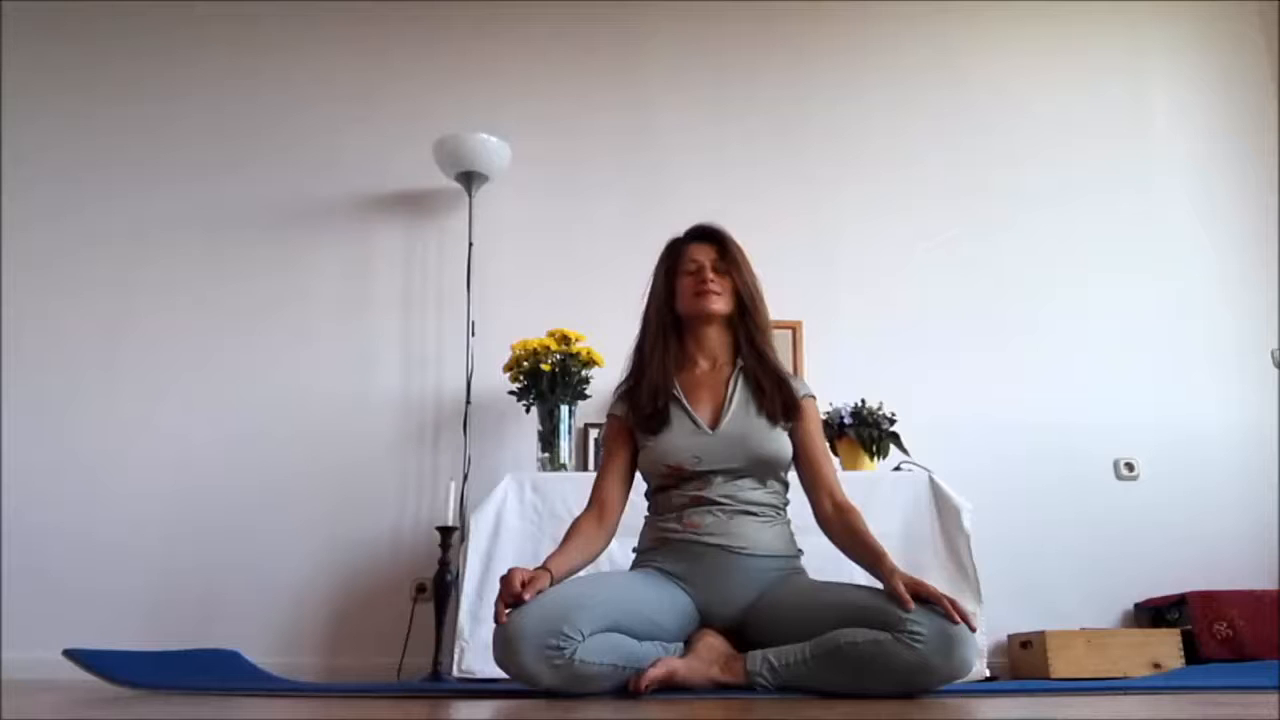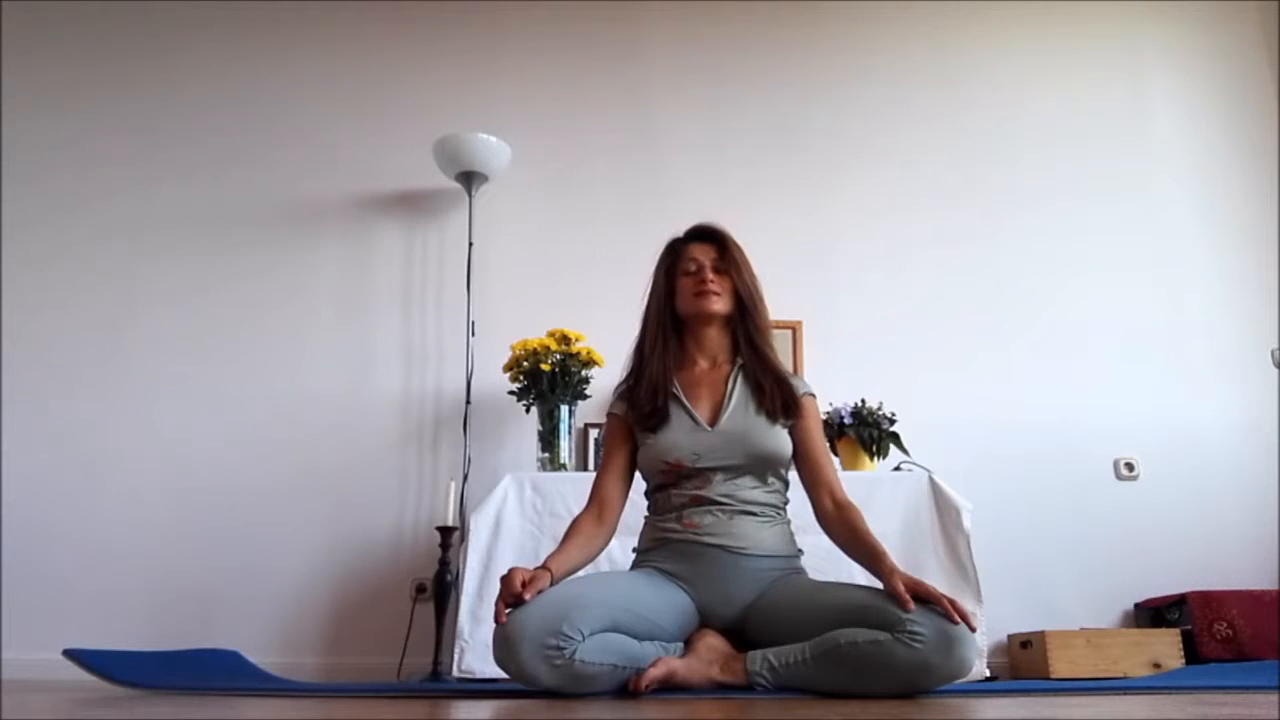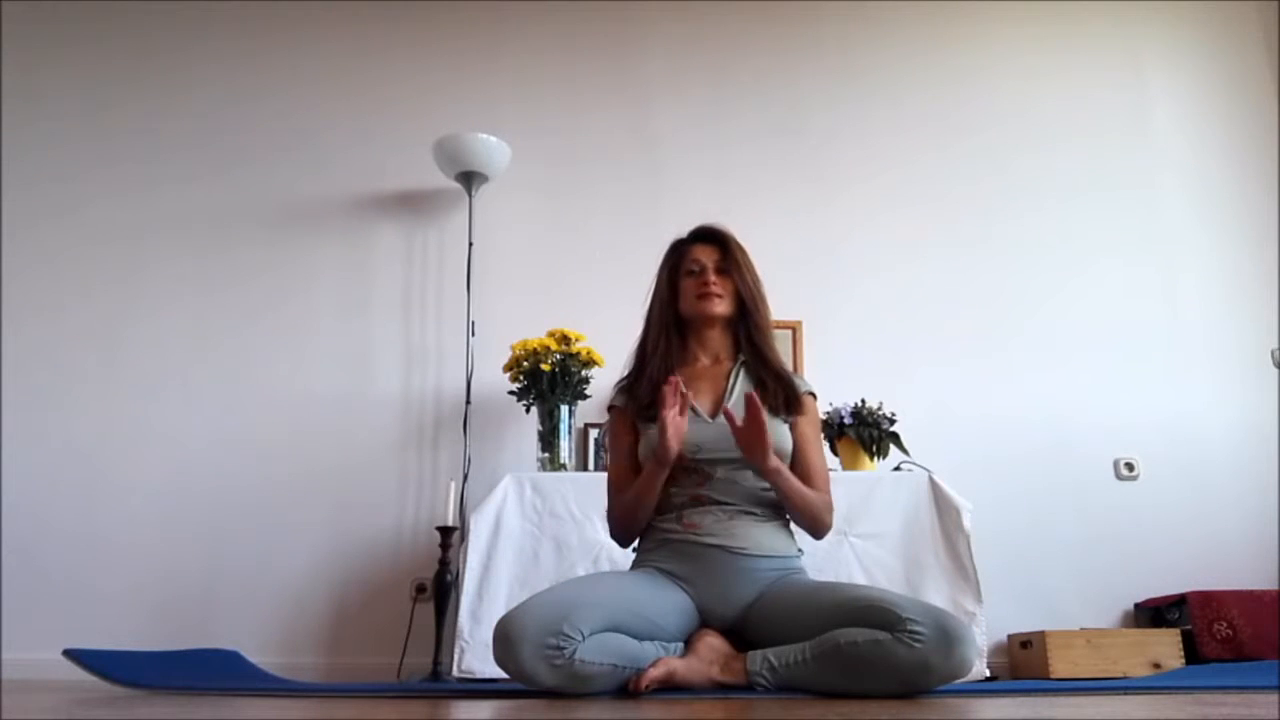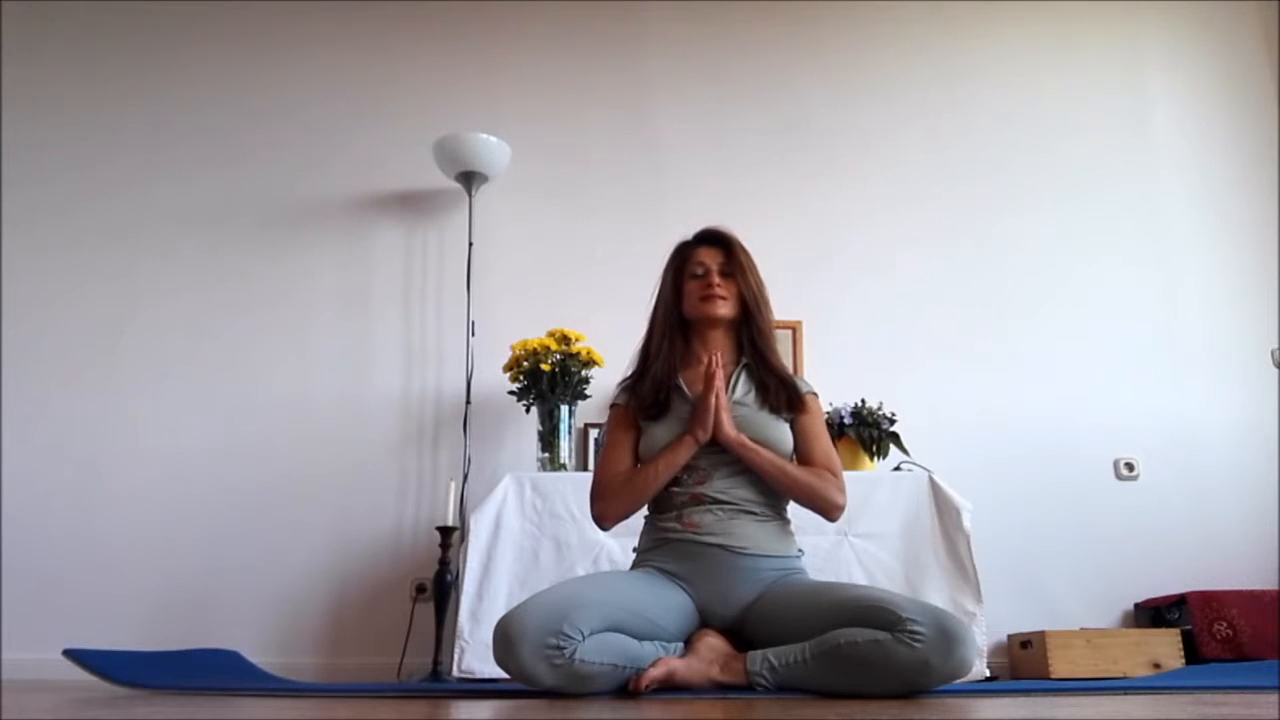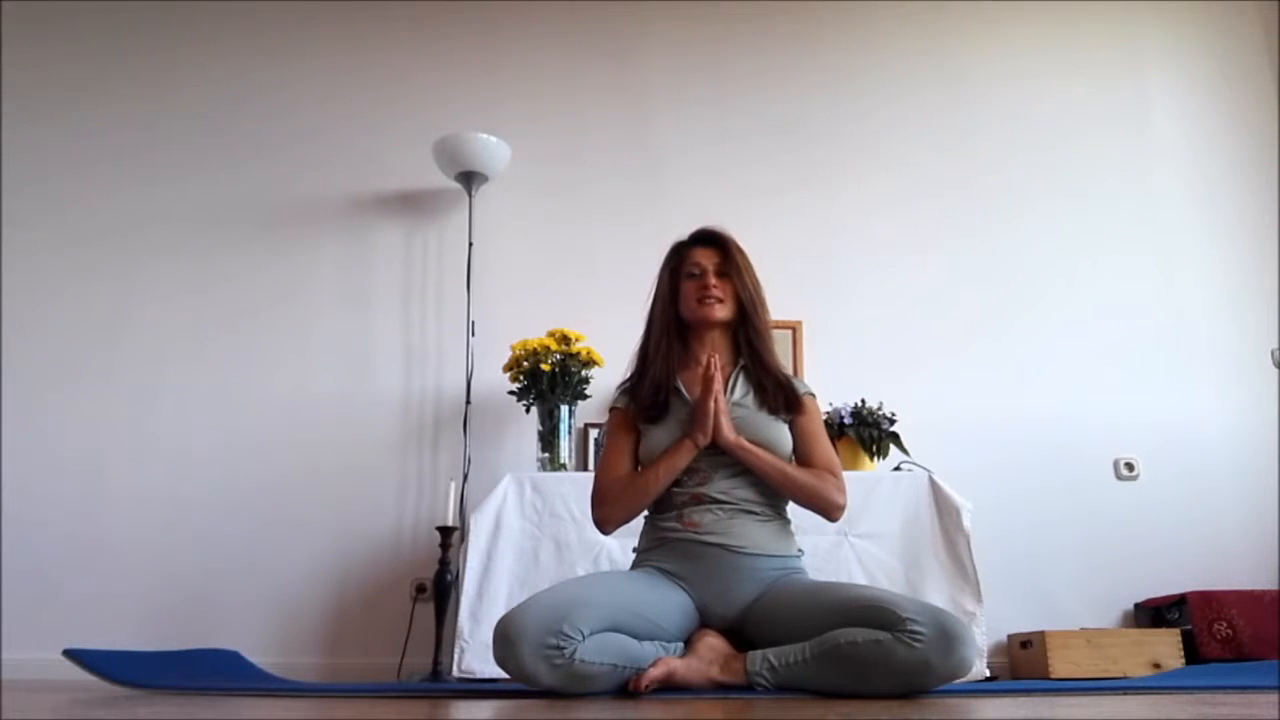
dt=0.5s
person 1, frame 1
left shoulder: (785, 391)
right shoulder: (636, 400)
left elbow: (832, 505)
right elbow: (602, 514)
left wrist: (889, 570)
right wrist: (547, 572)
left hip: (771, 580)
right hip: (667, 578)
left knee: (946, 644)
right knee: (524, 638)
left ankle: (732, 665)
right ankle: (706, 655)
person 1, frame 2
left shoulder: (785, 390)
right shoulder: (636, 399)
left elbow: (832, 503)
right elbow: (601, 512)
left wrist: (889, 571)
right wrist: (546, 571)
left hip: (771, 579)
right hip: (666, 578)
left knee: (945, 644)
right knee: (523, 640)
left ankle: (731, 666)
right ankle: (709, 657)
person 1, frame 3
left shoulder: (787, 389)
right shoulder: (636, 395)
left elbow: (821, 518)
right elbow: (622, 527)
left wrist: (763, 459)
right wrist: (665, 454)
left hip: (771, 580)
right hip: (667, 578)
left knee: (946, 645)
right knee: (522, 642)
left ankle: (730, 665)
right ankle: (708, 654)
person 1, frame 4
left shoulder: (789, 390)
right shoulder: (639, 394)
left elbow: (832, 499)
right elbow: (606, 509)
left wrist: (733, 436)
right wrist: (693, 434)
left hip: (770, 578)
right hip: (667, 577)
left knee: (945, 643)
right knee: (523, 639)
left ankle: (731, 664)
right ankle: (714, 657)
person 1, frame 5
left shoulder: (786, 391)
right shoulder: (638, 396)
left elbow: (832, 500)
right elbow: (607, 513)
left wrist: (734, 439)
right wrist: (692, 439)
left hip: (770, 578)
right hip: (668, 576)
left knee: (944, 643)
right knee: (522, 638)
left ankle: (731, 664)
right ankle: (711, 658)
